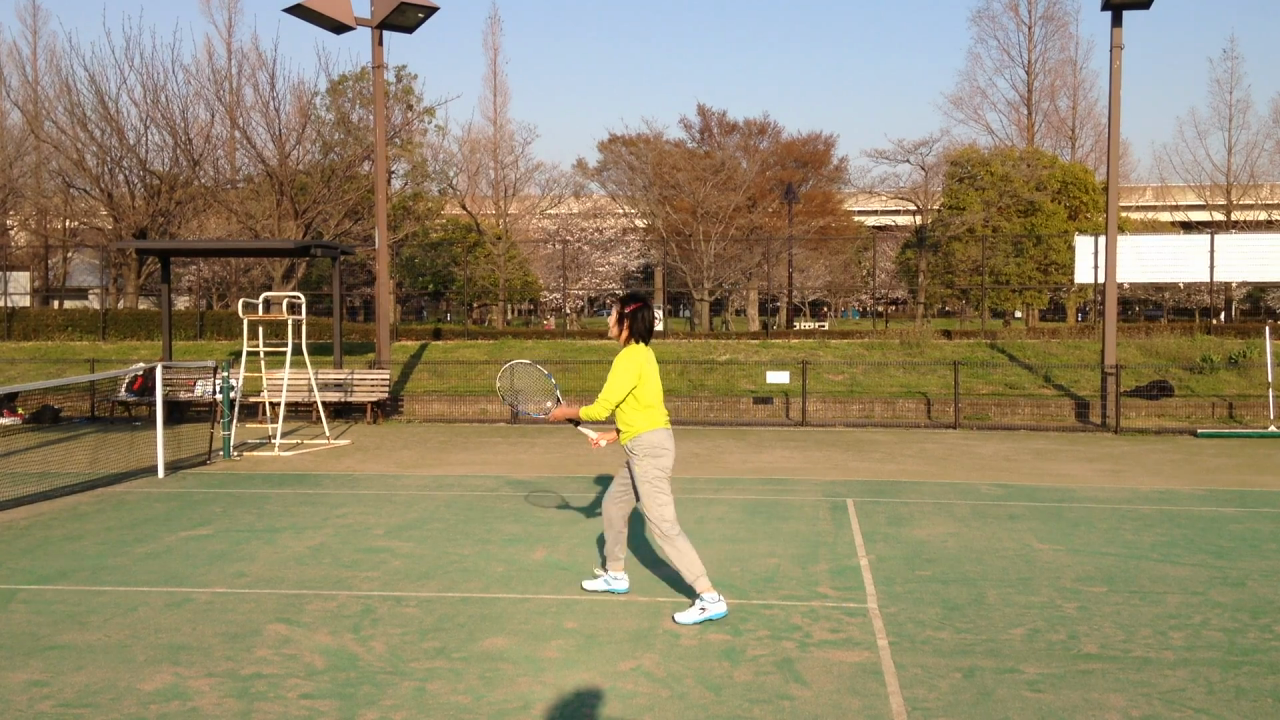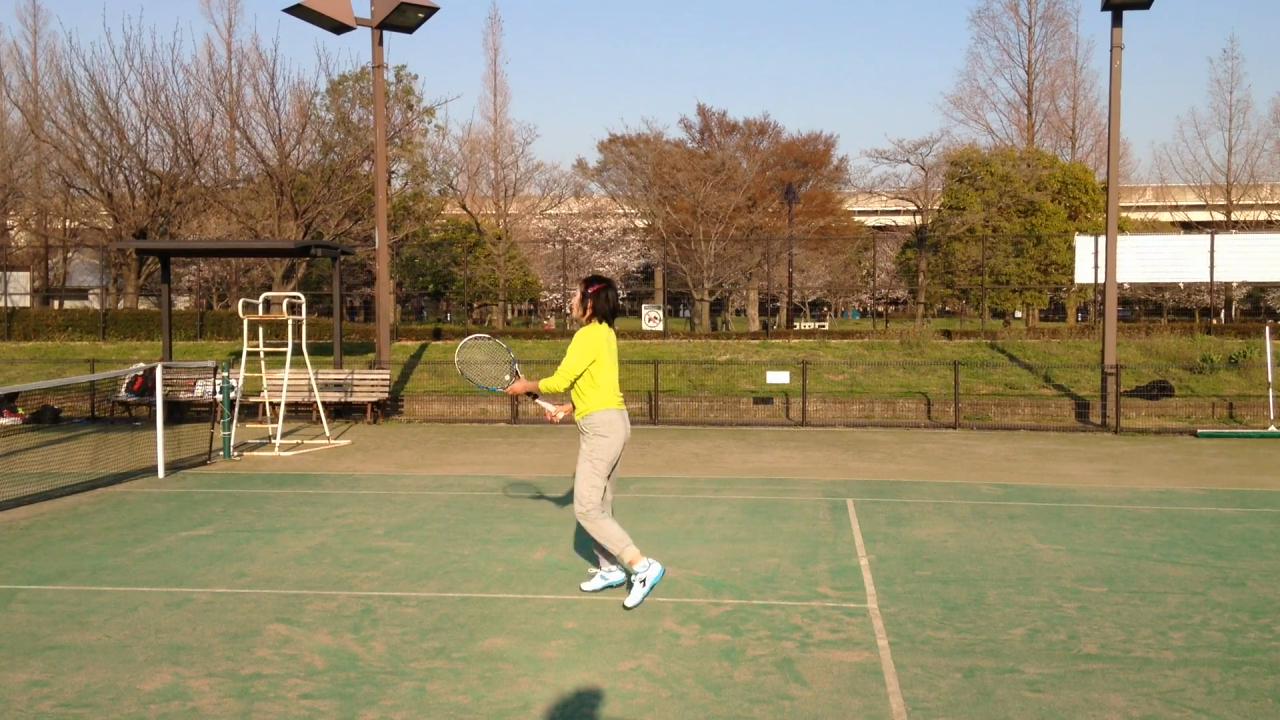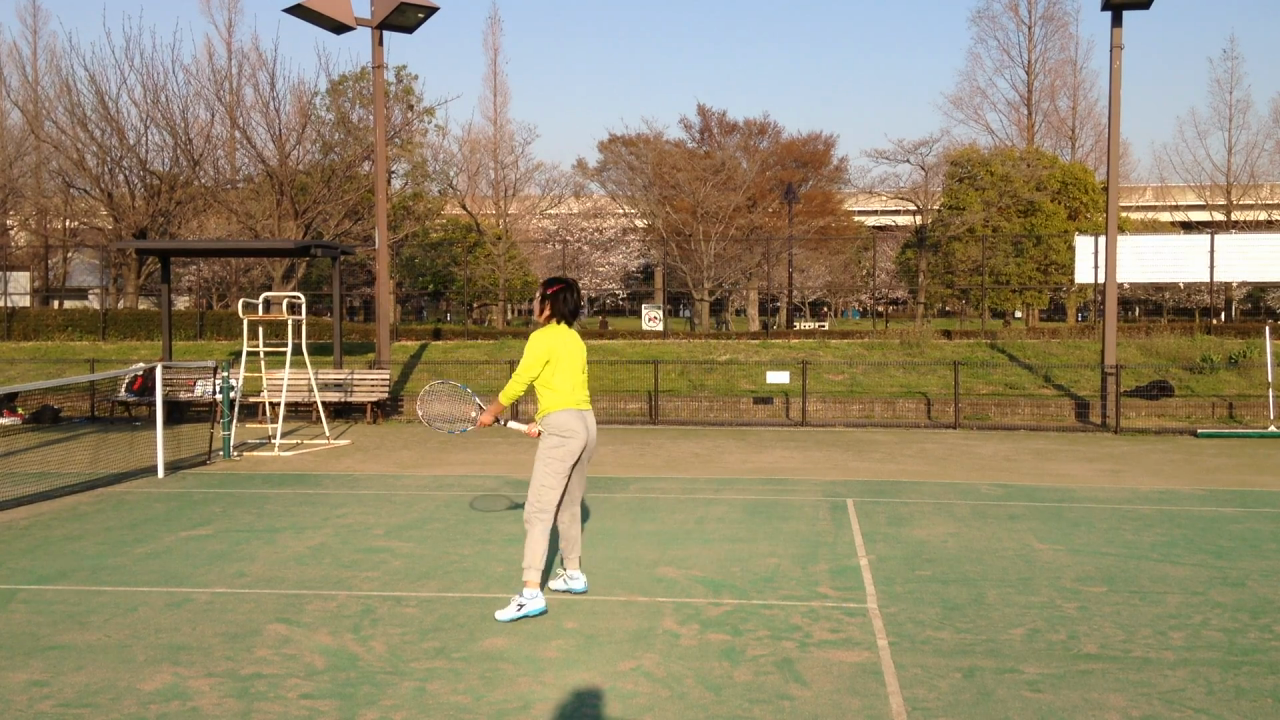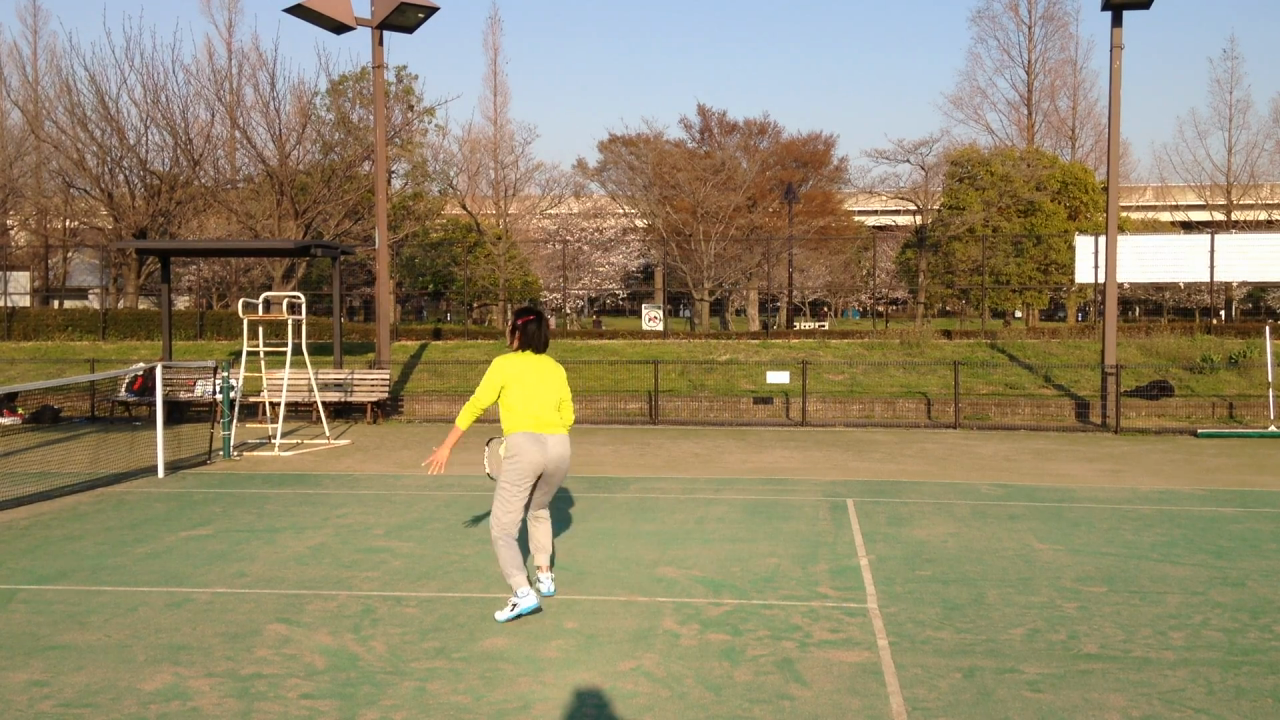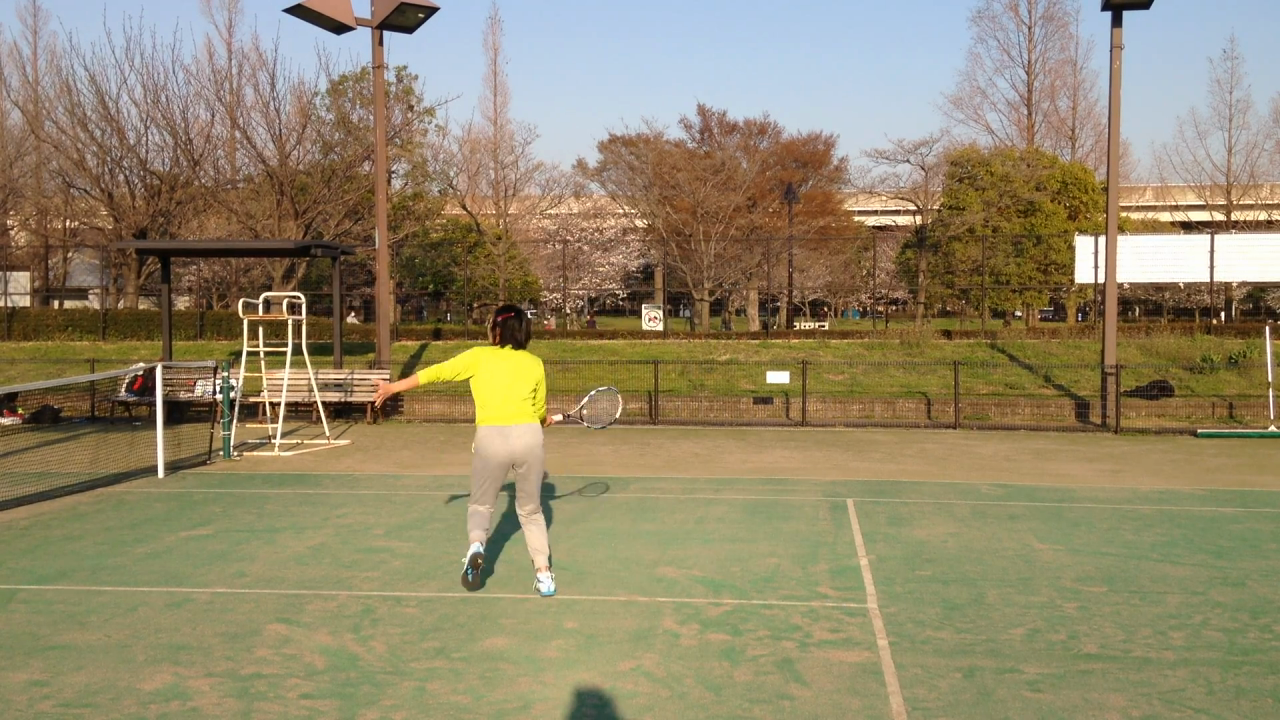
dt=0.2s
person 1, frame 1
left shoulder: (629, 358)
right shoulder: (641, 354)
left elbow: (601, 409)
left wrist: (566, 412)
right wrist: (613, 435)
left hip: (649, 450)
right hip: (645, 448)
left knee: (665, 528)
right knee: (613, 507)
left ankle: (710, 599)
right ankle: (615, 574)
person 1, frame 2
left shoulder: (588, 336)
right shoulder: (605, 335)
left elbow: (558, 382)
left wrist: (525, 386)
right wrist: (568, 408)
left hip: (602, 428)
right hip: (611, 424)
left knee: (586, 508)
right knee: (598, 502)
left ankle: (642, 565)
right ankle: (611, 568)
person 1, frame 3
left shoulder: (543, 338)
right shoulder: (575, 341)
left elbow: (517, 386)
left wrist: (492, 412)
left hip: (562, 430)
right hip: (584, 425)
left knee: (537, 513)
right knee: (568, 505)
left ankle: (531, 594)
right ankle: (573, 574)
person 1, frame 4
left shoulder: (504, 364)
right shoulder: (555, 369)
left elbow: (474, 408)
left wrist: (446, 446)
left hip: (524, 448)
right hip: (559, 447)
left knee: (503, 530)
right knee: (538, 511)
left ankle: (523, 593)
right ankle: (544, 575)
person 1, frame 5
left shoulder: (478, 356)
right shoulder: (535, 364)
left elbow: (436, 373)
left wrist: (394, 387)
right wrist: (543, 420)
left hip: (492, 439)
right hip: (529, 437)
left knee: (480, 507)
right knee: (530, 510)
left ankle: (476, 548)
right ankle: (544, 575)
